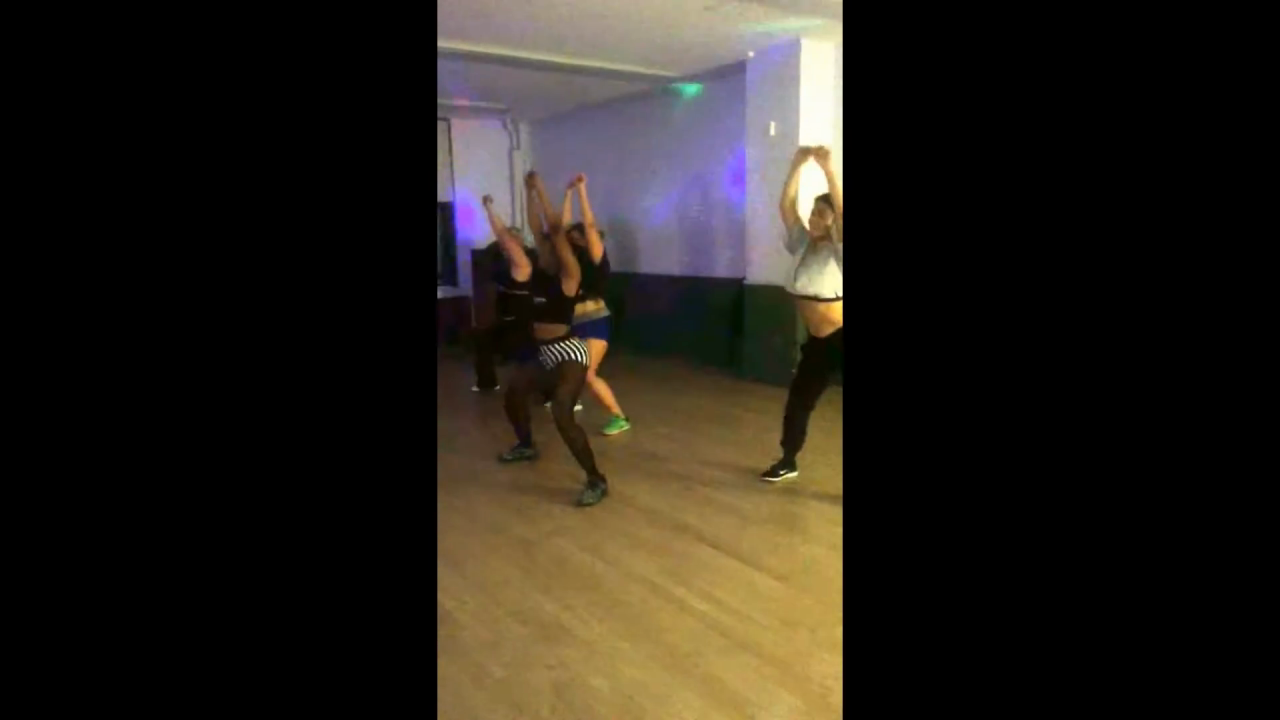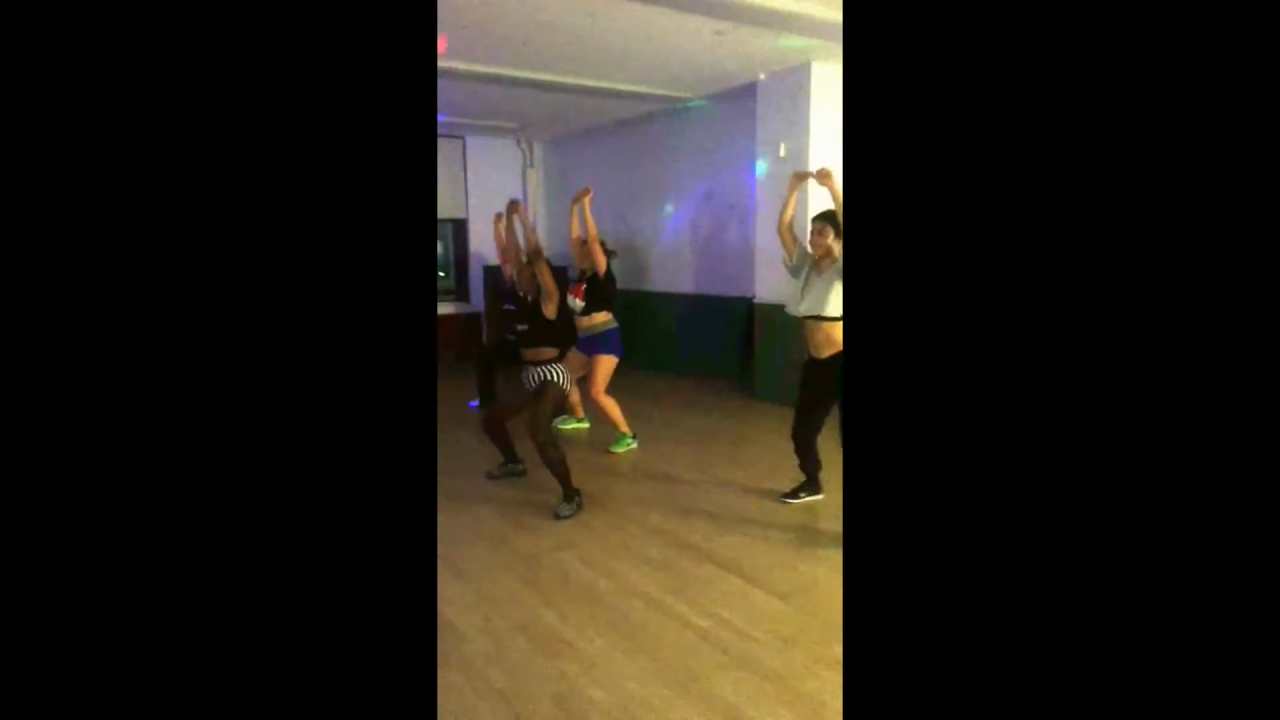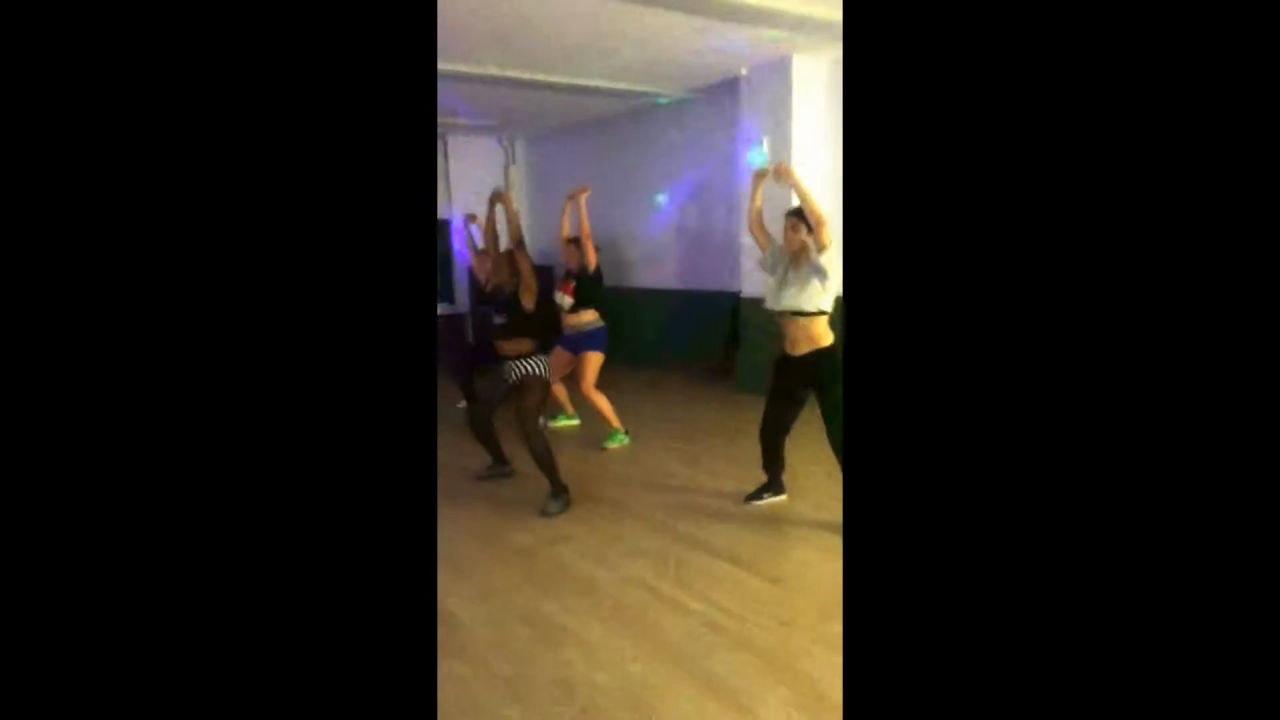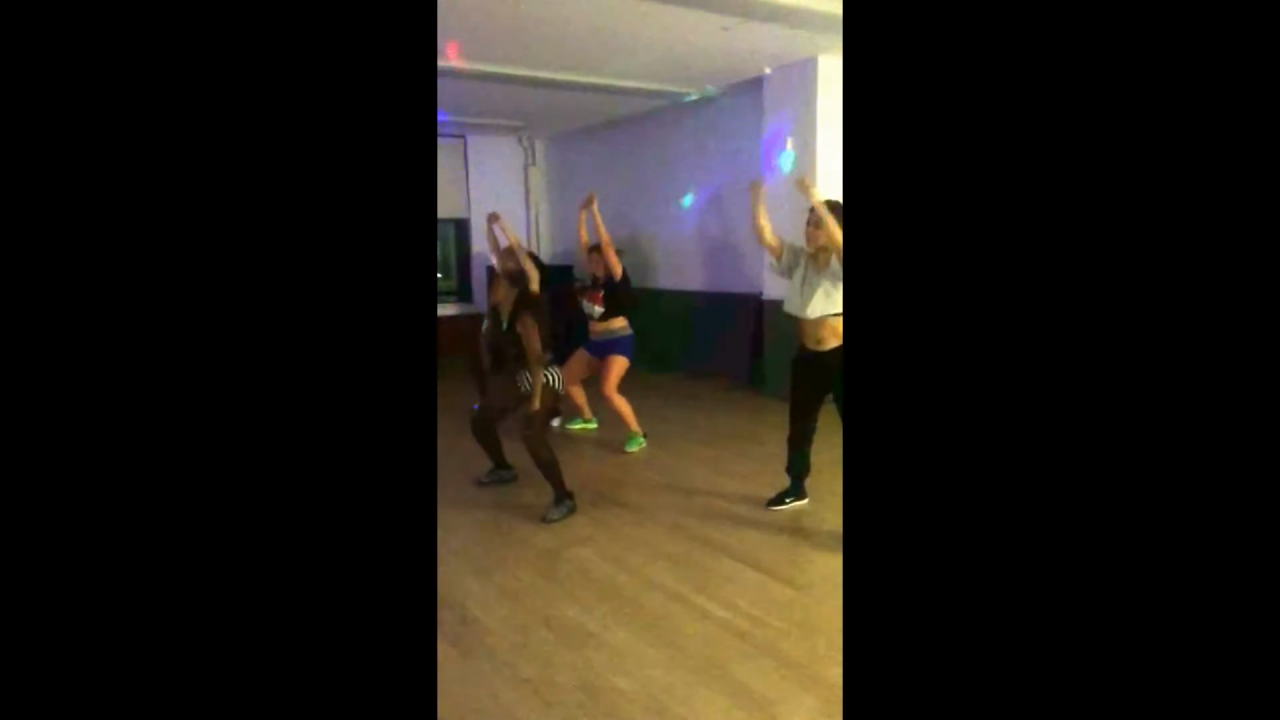
dt=1s
person 1, frame 1
left shoulder: (839, 249)
right shoulder: (803, 243)
left elbow: (841, 209)
right elbow: (786, 205)
left wrist: (827, 168)
right wrist: (798, 165)
left hip: (838, 337)
right hip: (817, 342)
right knee: (797, 403)
right ankle: (788, 461)
person 1, frame 2
left shoulder: (842, 267)
right shoulder: (805, 265)
left elbow: (845, 226)
right elbow: (784, 229)
left wrist: (832, 187)
right wrist: (794, 188)
left hip: (839, 361)
right hip: (816, 364)
left knee: (847, 438)
right knee: (802, 430)
right ankle: (812, 483)
person 1, frame 3
left shoulder: (820, 263)
right shoulder: (780, 261)
left elbow: (820, 223)
right elbow: (755, 226)
left wrist: (793, 183)
right wrist: (758, 185)
left hip: (821, 358)
right hip: (790, 361)
left knee: (837, 435)
right knee: (771, 429)
right ankle: (774, 484)
person 1, frame 4
left shoulder: (840, 263)
right shoulder: (800, 259)
left elbow: (836, 239)
right elbow: (767, 238)
left wrist: (815, 200)
right wrist: (757, 200)
left hip: (839, 357)
right hip: (808, 357)
right knee: (800, 429)
right ankle: (797, 488)
person 2, frame 1
left shoulder: (569, 276)
right shoulder: (541, 275)
left elbow: (557, 234)
left wrist: (540, 191)
right wrist: (531, 191)
left hip: (568, 352)
right hip: (545, 353)
left knee: (561, 416)
right knee: (513, 393)
left ankle: (596, 480)
right ankle: (526, 445)
person 2, frame 2
left shoulder: (549, 298)
right shoulder: (525, 299)
left elbow: (536, 257)
right elbow: (513, 255)
left wrist: (522, 215)
right wrist: (510, 218)
left hip: (550, 374)
right hip: (530, 375)
left knee: (539, 433)
right knee: (491, 416)
left ankle: (571, 495)
right ankle: (513, 463)
person 2, frame 3
left shoulder: (526, 291)
right shoulder: (498, 289)
left elbow: (519, 248)
right elbow: (491, 245)
left wrist: (507, 206)
right wrist: (491, 208)
left hip: (530, 367)
right hip: (506, 368)
left knee: (527, 426)
right knee: (477, 415)
left ankle: (559, 491)
right ankle: (501, 464)
person 2, frame 4
left shoulder: (524, 319)
right shoulder: (495, 316)
left elbow: (536, 360)
right elbow: (487, 347)
left wrist: (535, 401)
right wrist: (492, 382)
left hip: (544, 378)
right hip: (518, 379)
left knee: (531, 433)
right knee: (480, 420)
left ankle: (563, 498)
right ankle: (502, 469)
person 3, frame 1
left shoulder: (595, 261)
right shoulder: (573, 260)
left elbow: (590, 227)
right elbow: (566, 227)
left wrist: (582, 190)
right wrist: (569, 192)
left hip: (596, 323)
right hip: (574, 323)
left knee: (587, 375)
left ankle: (620, 418)
person 3, frame 2
left shoulder: (603, 276)
right shoulder: (583, 273)
left elbow: (593, 240)
right elbow: (576, 239)
left wrist: (586, 205)
right wrist: (574, 207)
left hip: (605, 337)
right hip: (585, 338)
left knee: (596, 392)
left ankle: (628, 436)
right ankle: (579, 417)
person 3, frame 3
left shoulder: (591, 274)
right shoulder: (569, 273)
left elbow: (586, 237)
right elbow: (565, 236)
left wrist: (582, 202)
right wrist: (568, 205)
left hip: (591, 334)
right hip: (569, 336)
left knee: (586, 387)
right knee: (548, 376)
left ankle: (620, 431)
right ankle: (570, 415)
person 3, frame 4
left shoulder: (618, 280)
right shoulder: (596, 279)
left elbow: (607, 245)
right elbow: (584, 243)
left wrist: (595, 212)
right wrist: (583, 213)
left hip: (619, 341)
right hip: (595, 342)
left knee: (608, 390)
right knee: (567, 377)
left ankle: (638, 435)
right ankle: (588, 418)
person 4, frame 1
right shoulder: (503, 260)
right elbow: (498, 231)
right wrist: (489, 209)
left hip: (522, 323)
right hip: (507, 322)
right knee: (483, 341)
right ankle: (487, 383)
person 4, frame 2
right shoulder: (508, 283)
left elbow: (515, 251)
right elbow: (501, 250)
left wrist: (504, 225)
right wrist: (497, 225)
right hip: (509, 340)
right knee: (485, 358)
right ankle: (487, 399)
person 4, frame 3
right shoulder: (483, 285)
left elbow: (491, 250)
right elbow: (472, 252)
left wrist: (478, 225)
right wrist: (467, 226)
right hip: (485, 343)
right knee: (462, 366)
right ankle: (472, 400)
person 4, frame 4
left shoulder: (531, 280)
right shoulder: (506, 278)
left elbow: (519, 251)
right elbow: (495, 252)
left wrist: (502, 227)
right wrist: (490, 224)
left hip: (527, 342)
right hip: (509, 339)
